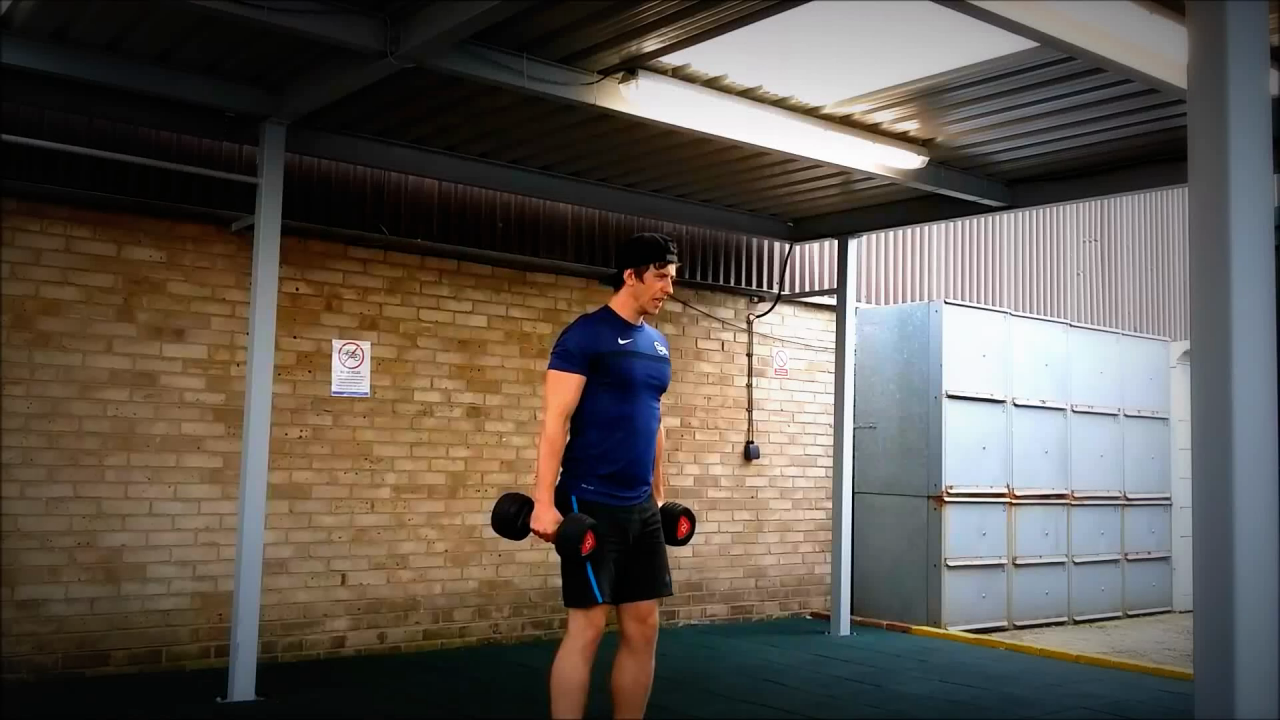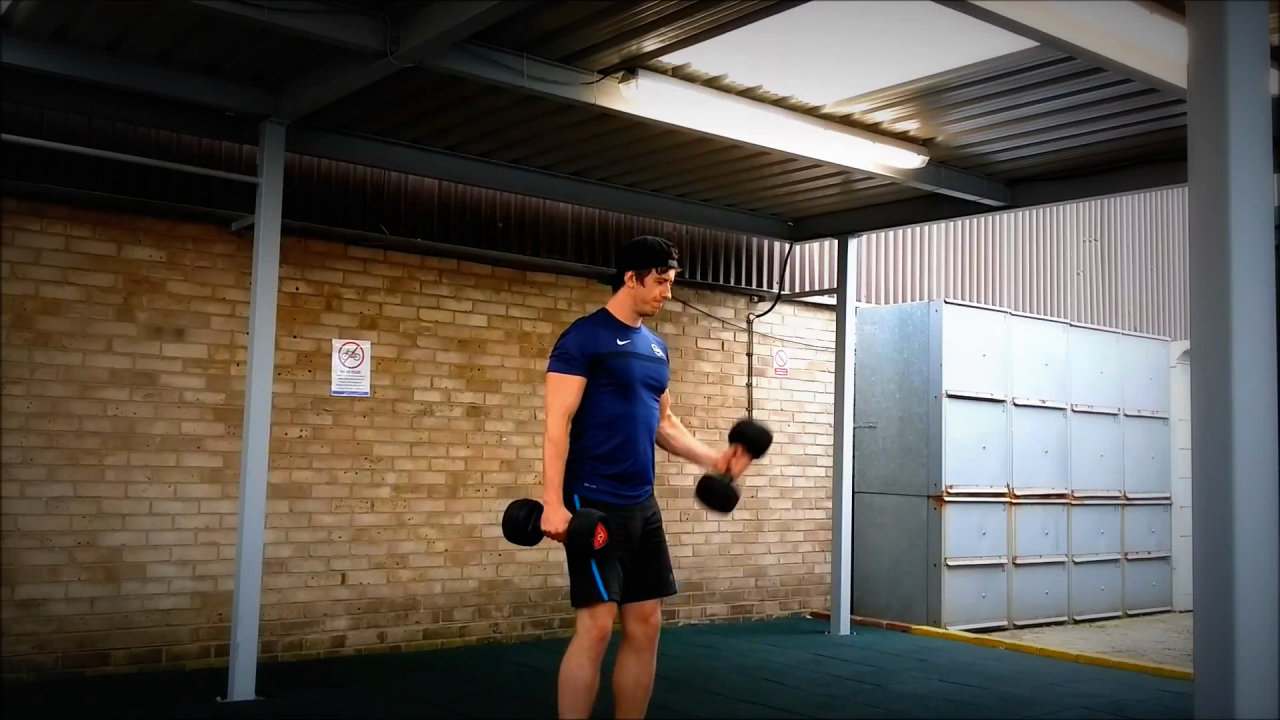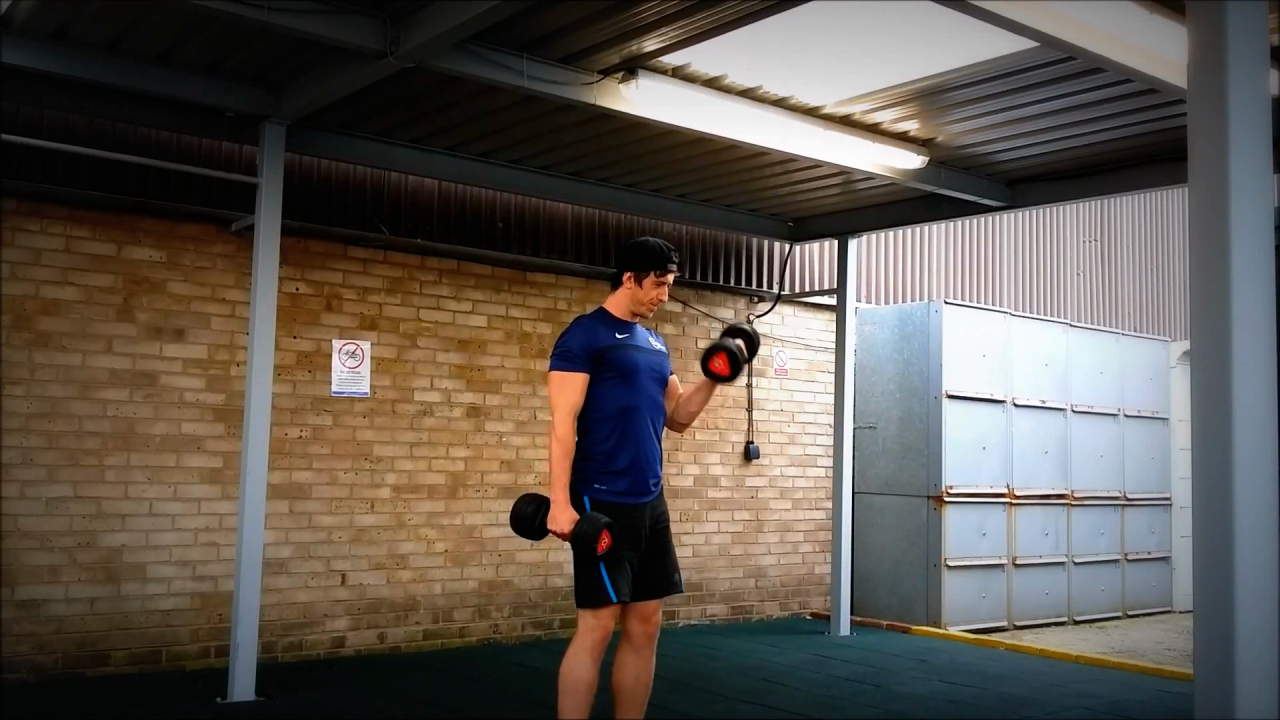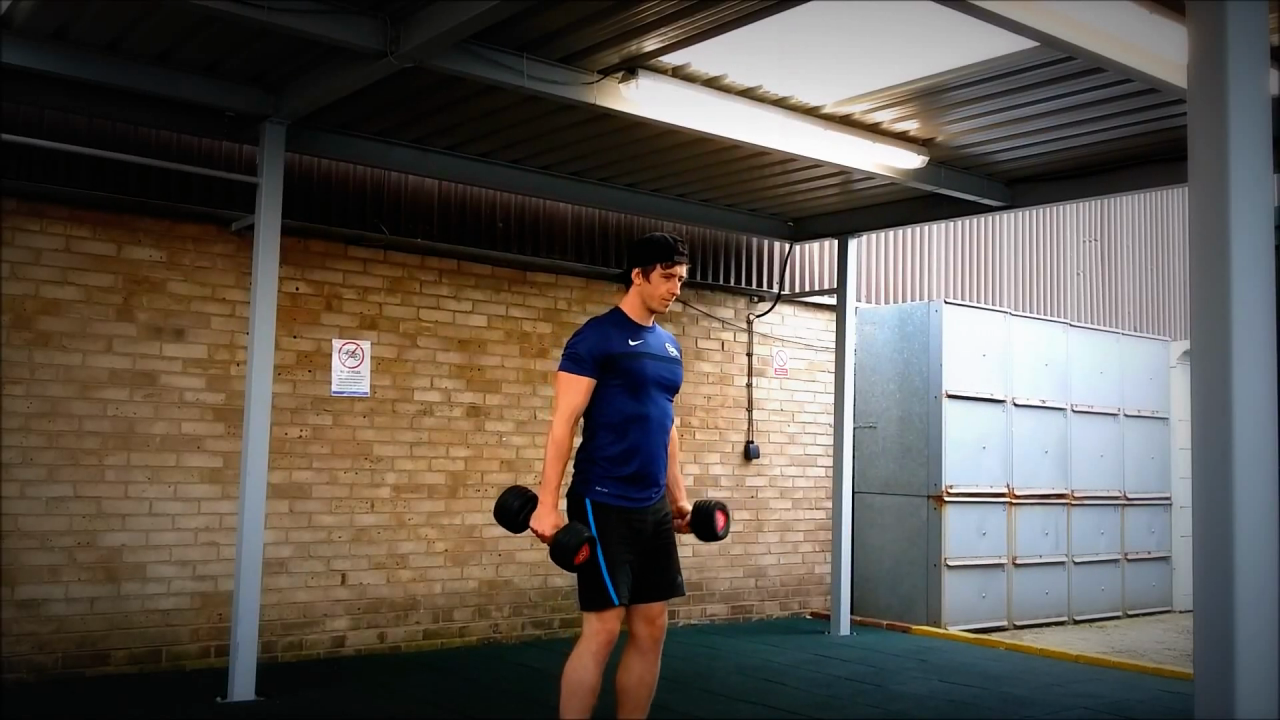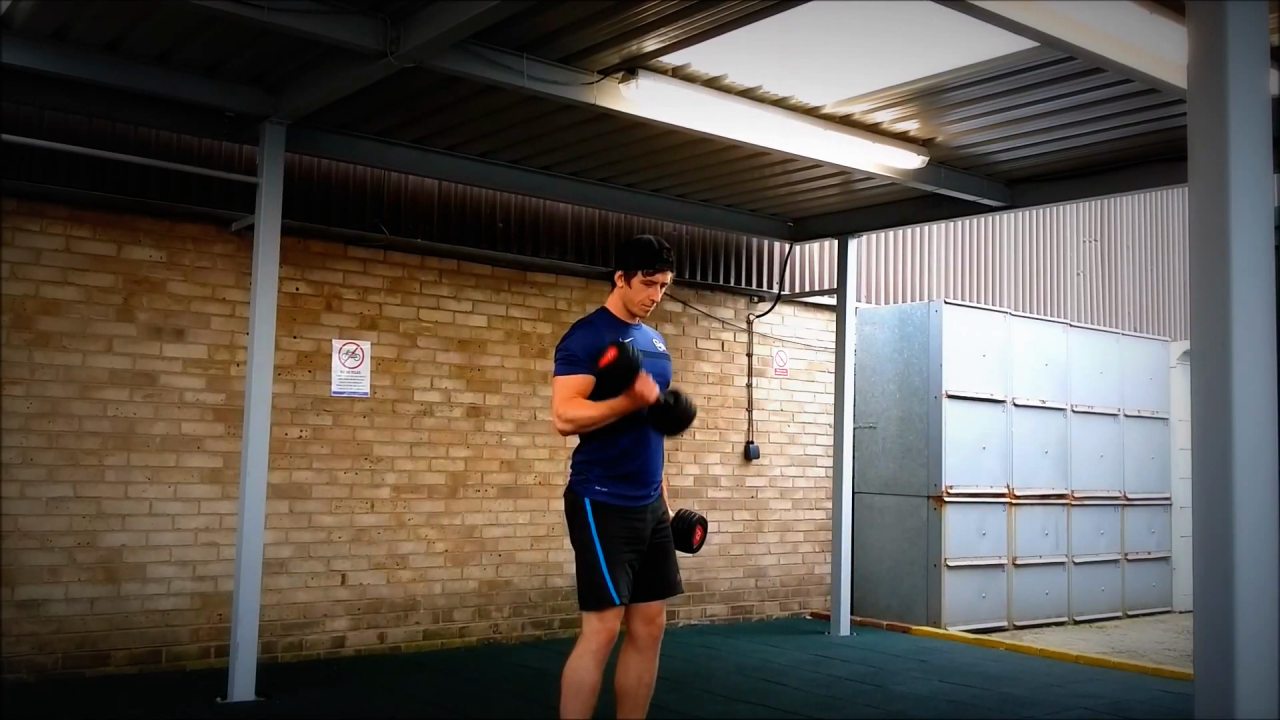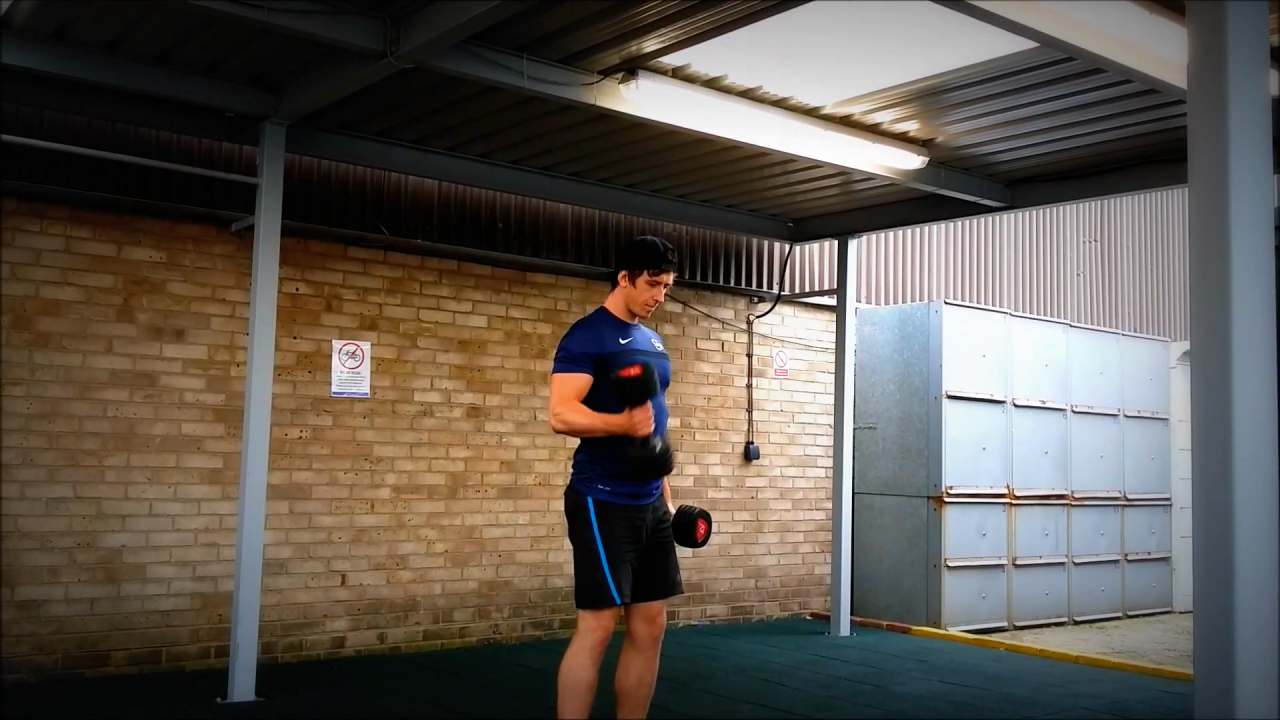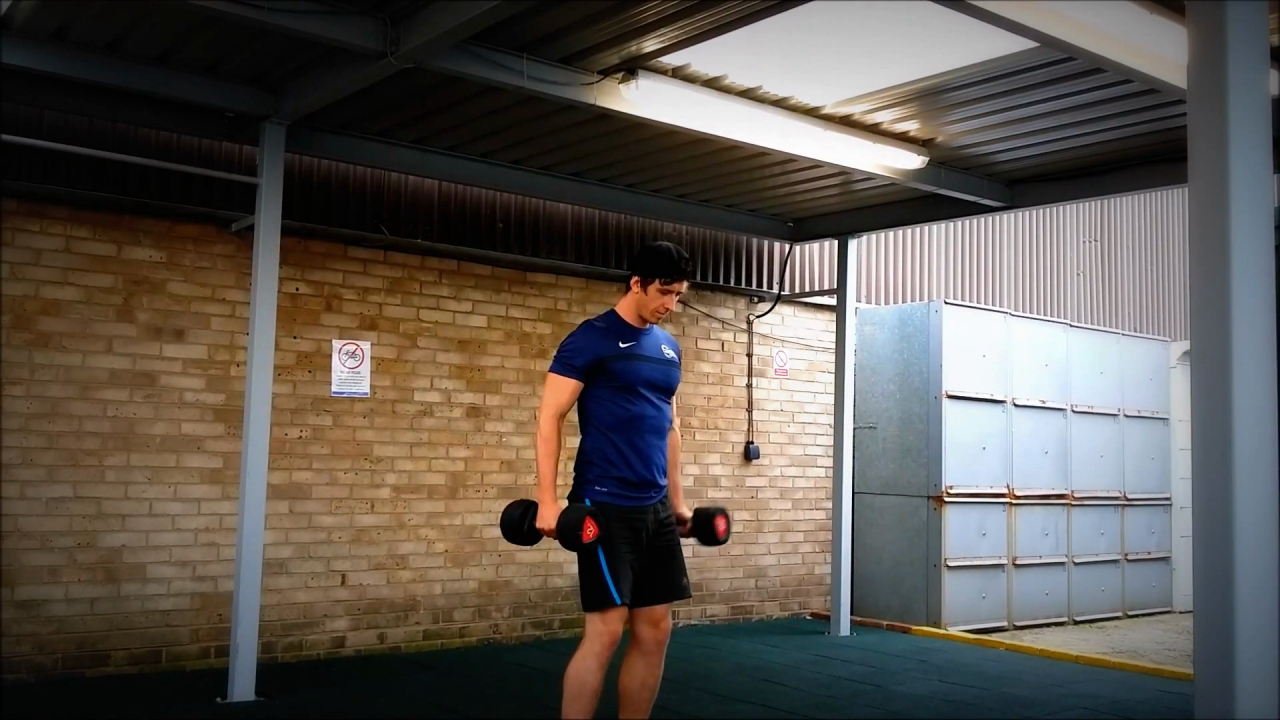
dt=0.7s
person 1, frame 1
left shoulder: (657, 344)
right shoulder: (586, 336)
right elbow: (555, 420)
left wrist: (658, 493)
right wrist: (545, 501)
left hip: (639, 505)
right hip: (590, 502)
left knee: (643, 628)
right knee: (587, 627)
person 1, frame 2
left shoulder: (656, 346)
right shoulder: (584, 337)
right elbow: (557, 423)
left wrist: (711, 457)
right wrist: (553, 502)
left hip: (642, 503)
right hip: (594, 501)
left knee: (645, 626)
right knee: (595, 625)
person 1, frame 3
left shoulder: (653, 342)
right shoulder: (584, 335)
left elbow: (678, 417)
right elbow: (563, 421)
left wrist: (714, 377)
right wrist: (560, 501)
left hip: (650, 500)
right hip: (602, 501)
left knee: (644, 625)
right knee: (597, 625)
person 1, frame 4
left shoulder: (668, 344)
right shoulder: (598, 338)
right elbow: (563, 421)
left wrist: (678, 495)
right wrist: (547, 502)
left hip: (652, 506)
right hip: (604, 502)
left knee: (651, 628)
right knee: (603, 629)
person 1, frame 5
left shoulder: (654, 340)
right shoulder: (587, 336)
right elbow: (565, 415)
left wrist: (664, 497)
right wrist: (628, 399)
left hip: (648, 504)
right hip: (602, 502)
left knee: (649, 627)
right knee: (602, 628)
person 1, frame 6
left shoulder: (651, 340)
right shoulder: (589, 335)
right elbow: (561, 411)
left wrist: (666, 494)
right wrist: (624, 424)
left hip: (648, 502)
right hip: (603, 500)
left knee: (649, 626)
right knee: (597, 626)
person 1, frame 7
left shoulder: (667, 346)
right shoulder: (592, 339)
right elbow: (549, 418)
left wrist: (677, 499)
right wrist: (547, 499)
left hip: (655, 506)
right hip: (604, 504)
left knee: (655, 629)
right knee: (606, 631)
